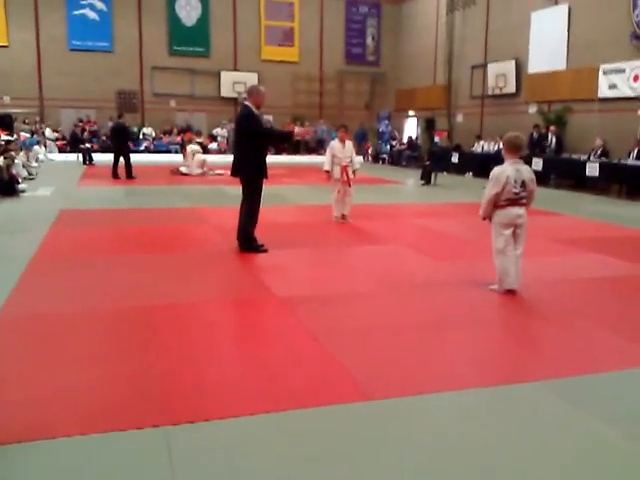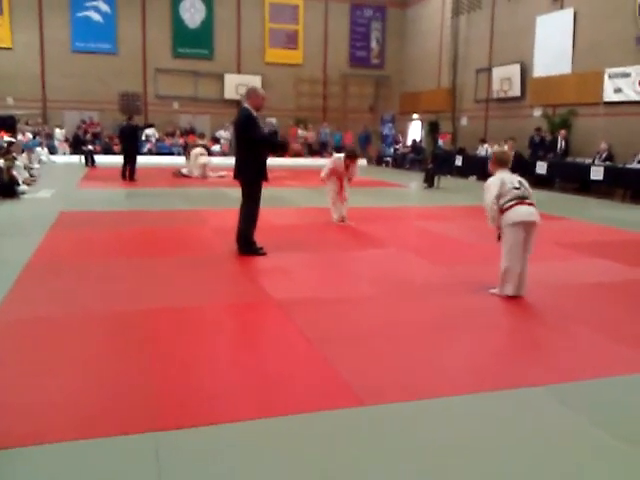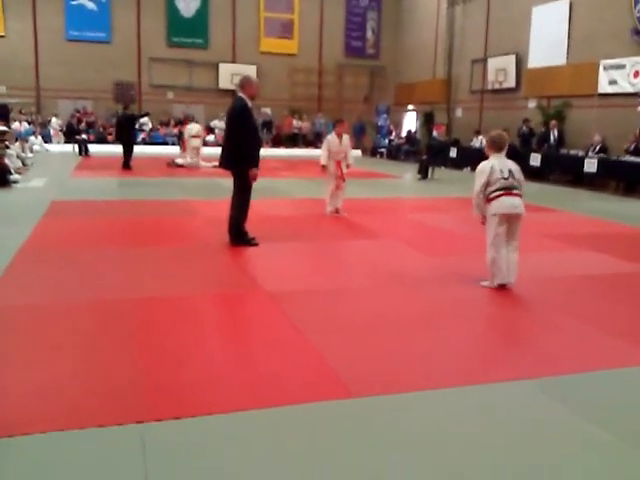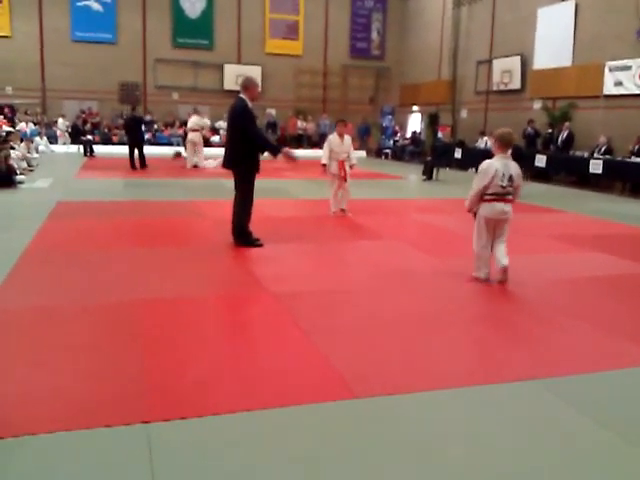
dt=0.5s
person 1, frame 1
left shoulder: (247, 113)
right shoulder: (248, 115)
left elbow: (262, 134)
right elbow: (266, 132)
left wrist: (289, 134)
right wrist: (292, 134)
left hip: (249, 165)
right hip: (251, 166)
left knee: (249, 202)
right knee: (251, 203)
left ankle: (245, 239)
right ankle: (246, 242)
person 1, frame 2
left shoulder: (245, 115)
right shoulder: (247, 116)
left elbow: (258, 139)
right elbow: (262, 138)
left wrist: (281, 147)
right wrist: (287, 146)
left hip: (249, 168)
right hip: (251, 169)
left knee: (249, 205)
right knee: (250, 206)
left ankle: (244, 242)
right ankle: (246, 245)
person 1, frame 3
left shoulder: (239, 105)
right shoulder: (242, 107)
right elbow: (245, 139)
left wrist: (250, 164)
right wrist: (251, 166)
left hip: (240, 160)
right hip: (243, 162)
left knee: (240, 196)
right knee: (242, 197)
left ankle: (236, 233)
right ankle: (238, 235)
person 1, frame 4
left shoulder: (239, 105)
right shoulder: (243, 108)
right elbow: (255, 135)
left wrist: (274, 149)
right wrist: (279, 150)
left hip: (239, 158)
right hip: (243, 161)
left knee: (242, 196)
right knee: (245, 197)
left ankle: (240, 233)
right ankle: (242, 236)
person 2, frame 1
left shoulder: (500, 171)
right shoulder: (528, 171)
left elbow: (490, 195)
right elbow: (531, 195)
left wrist: (484, 212)
left hip: (502, 214)
right hip: (520, 214)
left knee: (503, 250)
right knee: (516, 249)
left ankle: (505, 284)
right ankle: (513, 283)
person 2, frame 2
left shoulder: (493, 180)
right shoulder: (519, 179)
left elbow: (491, 204)
left wrist: (497, 225)
left hip: (513, 216)
right hip: (532, 214)
left knee: (510, 255)
right knee: (523, 255)
left ankle: (506, 289)
right ankle: (517, 289)
person 2, frame 3
left shoulder: (485, 166)
right shoulder: (514, 165)
left elbow: (478, 191)
right elbow: (521, 186)
left wrist: (481, 213)
left hip: (498, 206)
right hip: (517, 204)
left knee: (495, 244)
right knee: (511, 243)
left ankle: (496, 280)
right ankle: (506, 279)
person 2, frame 4
left shoulder: (488, 165)
right shoulder: (515, 167)
left elbow: (477, 189)
right elbow: (516, 191)
left wrist: (470, 205)
left hip: (487, 208)
right hip: (505, 209)
left knee: (482, 242)
right knee: (500, 240)
left ankle: (482, 273)
right ankle: (503, 264)
